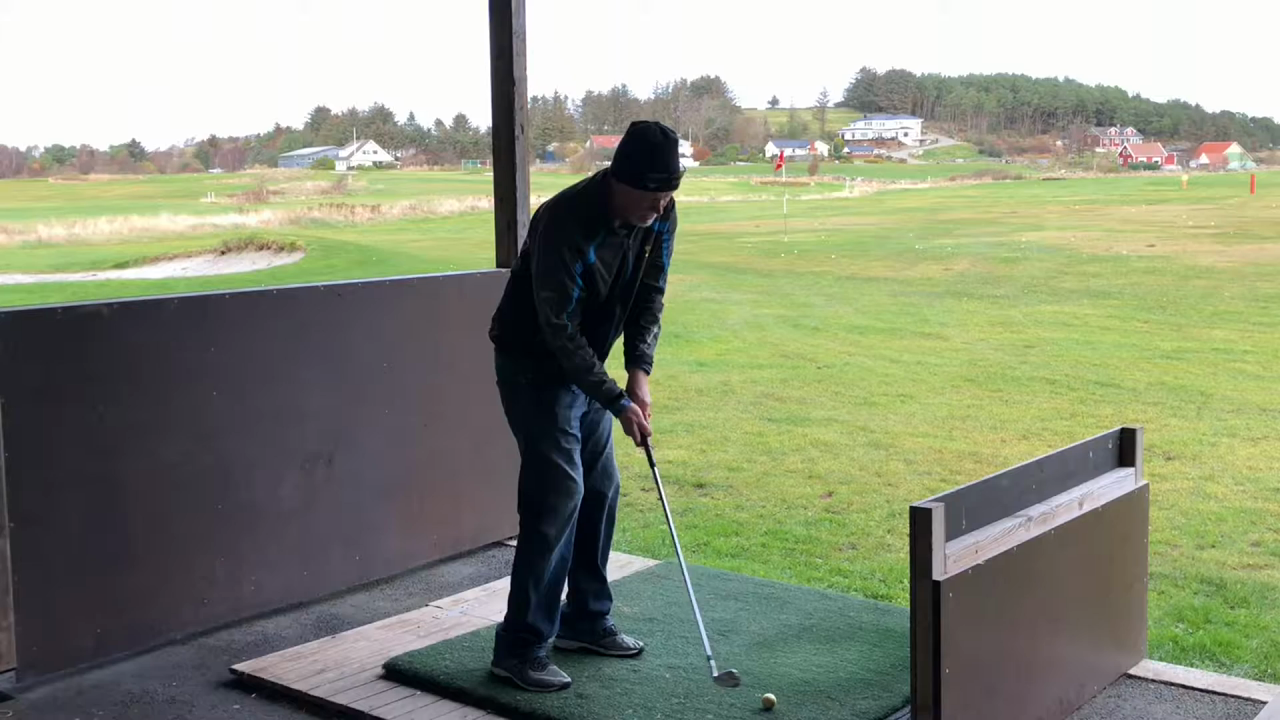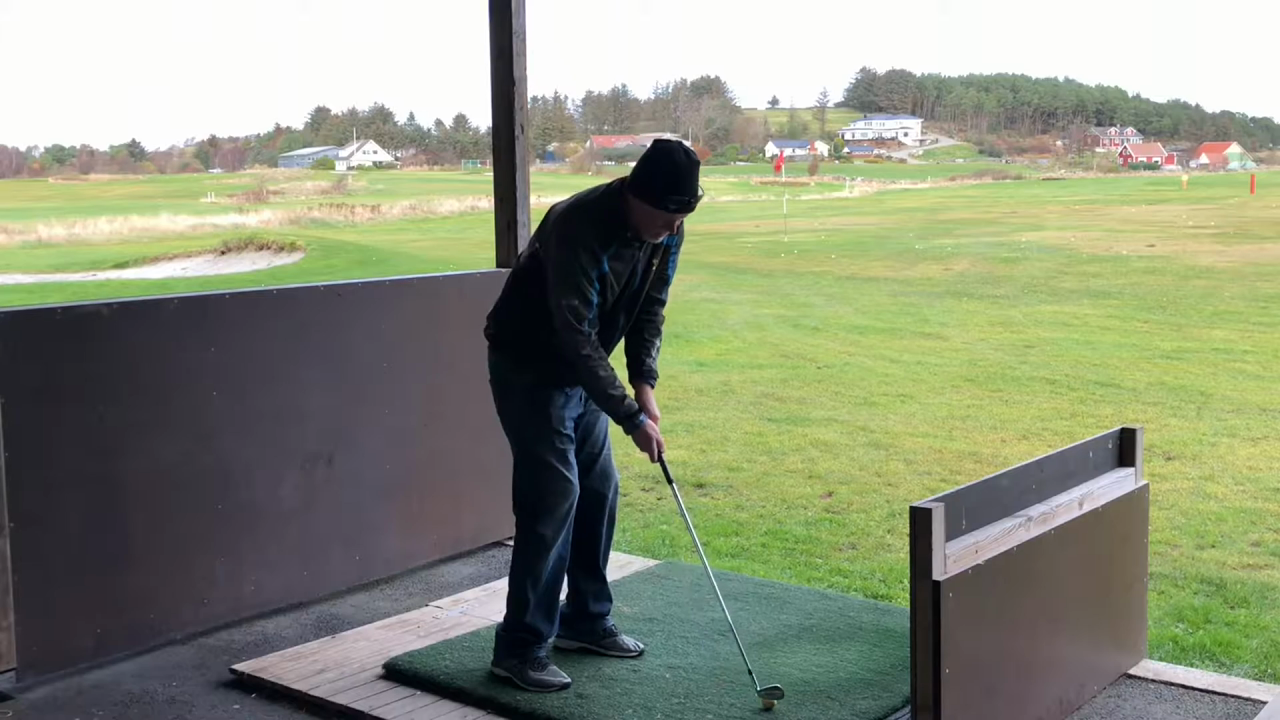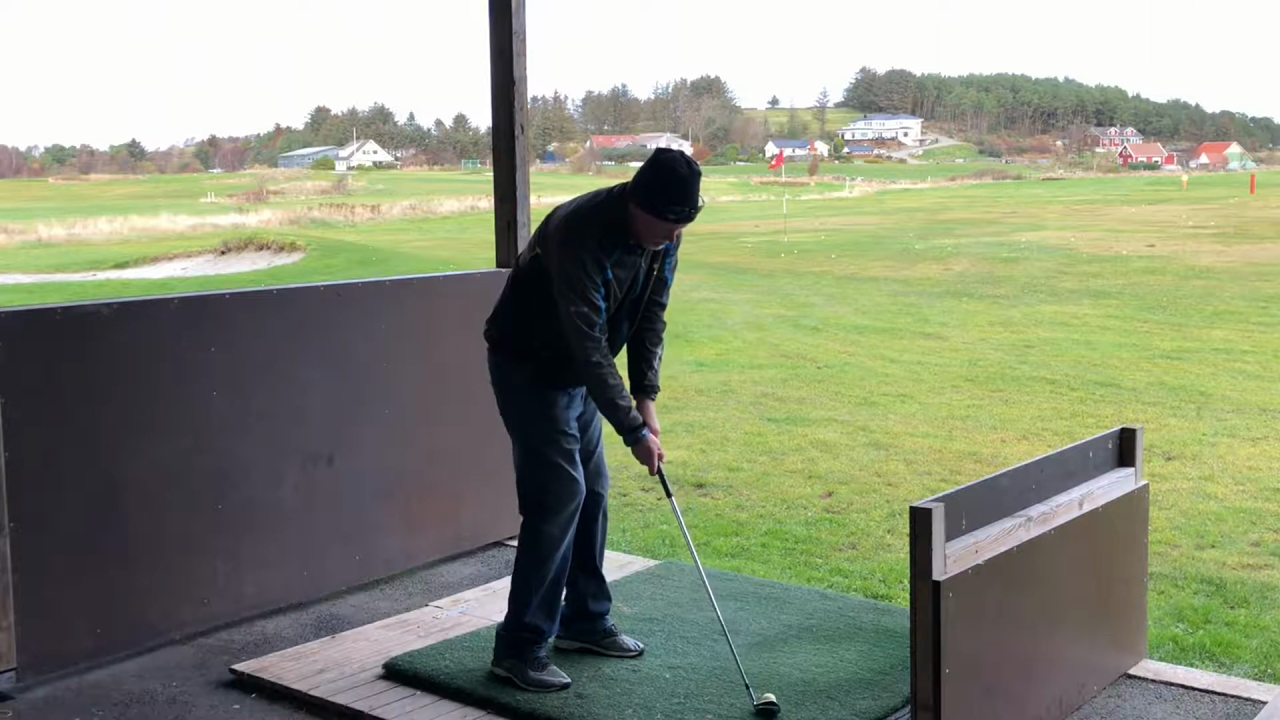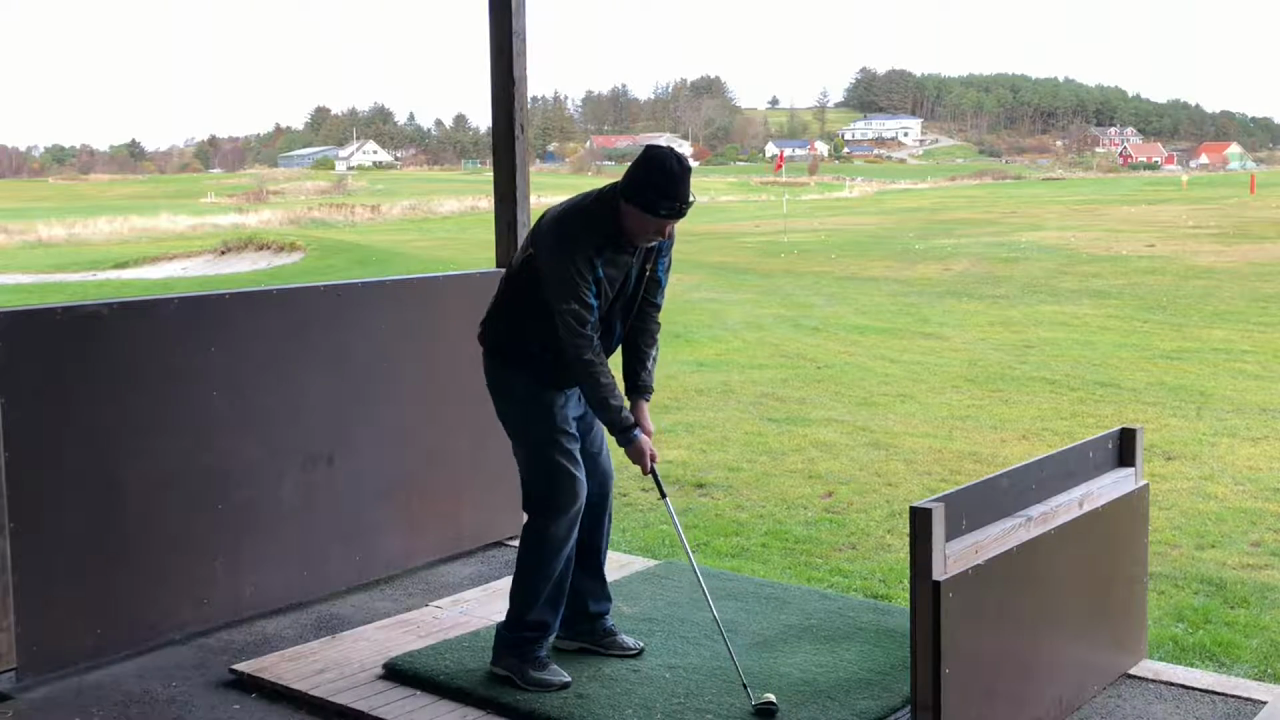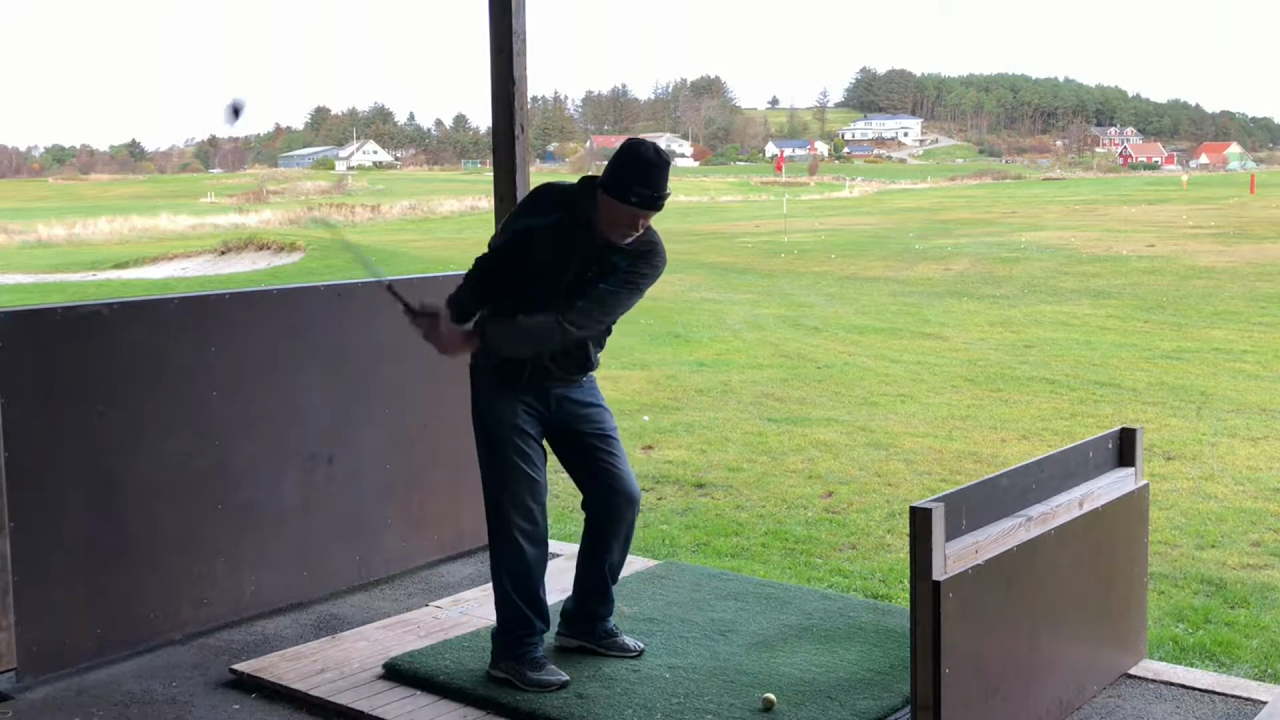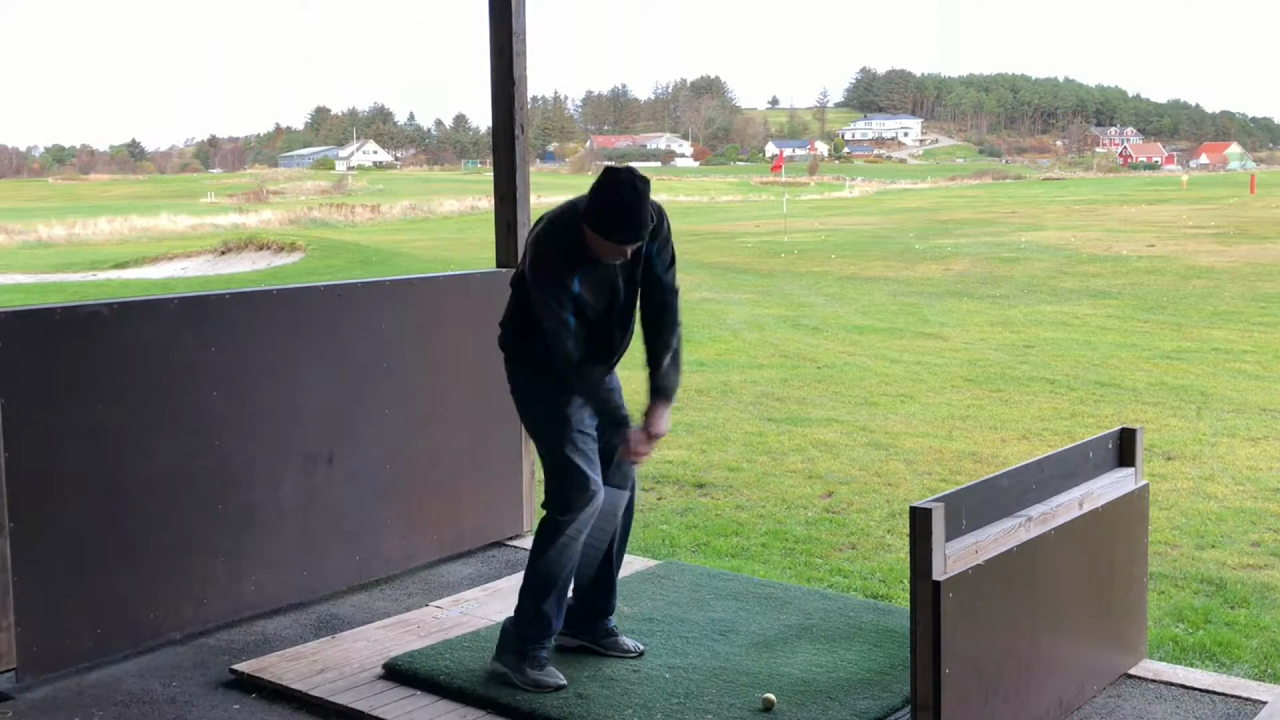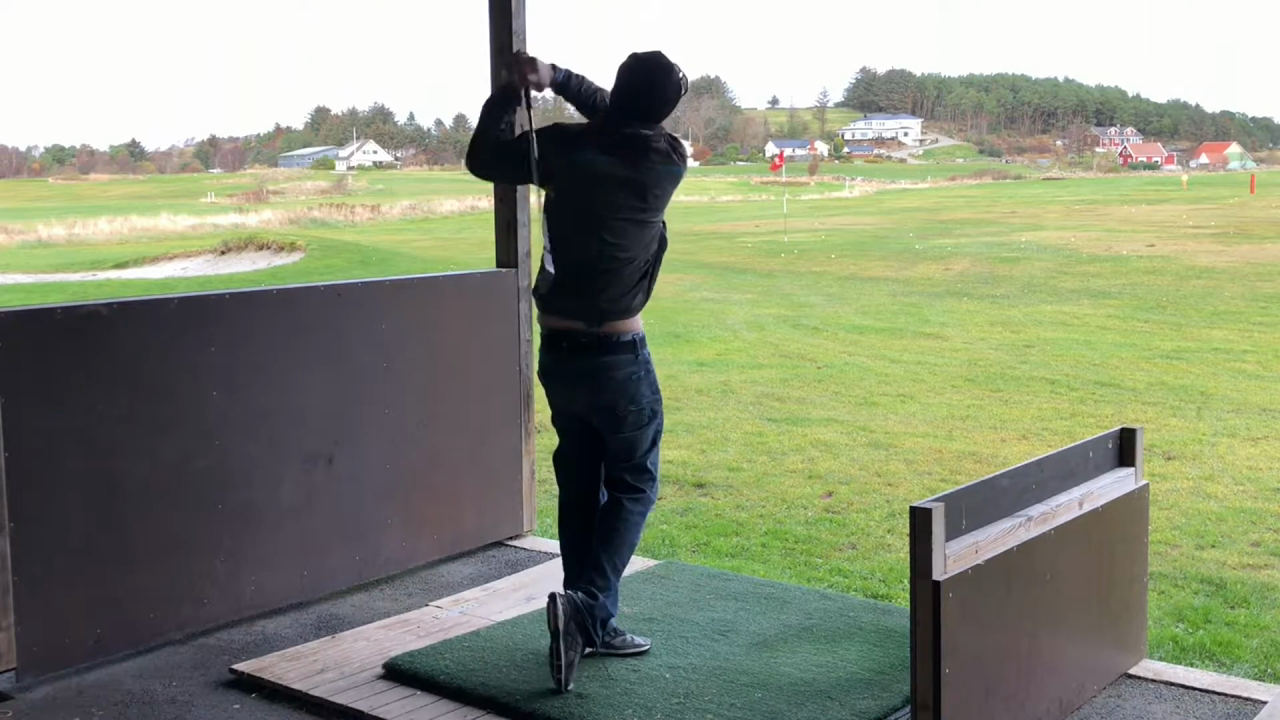
dt=0.5s
person 1, frame 1
left shoulder: (659, 218)
right shoulder: (564, 222)
left elbow: (651, 296)
right elbow: (557, 329)
left wrist: (639, 371)
right wrist: (617, 399)
left hip: (587, 367)
right hip: (536, 367)
left knee: (599, 491)
right knee: (558, 495)
left ankle: (585, 618)
right ankle: (519, 646)
person 1, frame 2
left shoulder: (666, 232)
right shoulder: (577, 228)
left elbow: (649, 309)
right elbow: (577, 337)
left wrist: (643, 384)
right wrist: (630, 417)
left hip: (582, 369)
right hip: (528, 368)
left knee: (599, 491)
right knee: (554, 496)
left ankle: (584, 619)
right ankle: (520, 646)
person 1, frame 3
left shoulder: (663, 235)
right shoulder: (579, 235)
left elbow: (650, 316)
right elbow: (588, 343)
left wrist: (646, 398)
right wrist: (633, 430)
left hip: (576, 371)
right hip: (528, 367)
left knee: (592, 492)
right knee: (559, 495)
left ankle: (584, 619)
right ankle: (520, 645)
person 1, frame 4
left shoulder: (656, 236)
right shoulder: (571, 234)
left elbow: (645, 317)
right elbow: (580, 342)
left wrist: (640, 400)
right wrist: (625, 429)
left hip: (572, 372)
right hip: (524, 369)
left knee: (595, 489)
right knee: (562, 495)
left ankle: (584, 618)
right ankle: (520, 644)
person 1, frame 5
left shoulder: (647, 257)
right shoulder: (548, 205)
left elbow: (571, 322)
right elbow: (493, 265)
left wrist: (474, 336)
right wrist: (453, 313)
left hip: (573, 384)
right hip: (505, 380)
left knee: (619, 496)
right knee: (519, 509)
left ankle: (586, 619)
right ankle: (517, 646)
person 1, frame 6
left shoulder: (650, 222)
right shoulder: (551, 248)
left elbow: (662, 315)
right elbow: (568, 353)
left wrist: (660, 402)
right wrist: (616, 428)
left hip: (598, 371)
right hip: (547, 374)
left knee: (615, 489)
right knee: (579, 494)
left ankle: (588, 618)
right ankle: (523, 645)
person 1, frame 7
left shoulder: (560, 147)
right shoulder: (669, 161)
left elbow: (482, 160)
right elbow: (619, 122)
left wrist: (508, 91)
right wrist: (555, 77)
left hip: (557, 350)
right hip: (617, 356)
left knee: (579, 485)
right knee: (633, 486)
left ankle: (590, 621)
right ankle: (586, 606)
